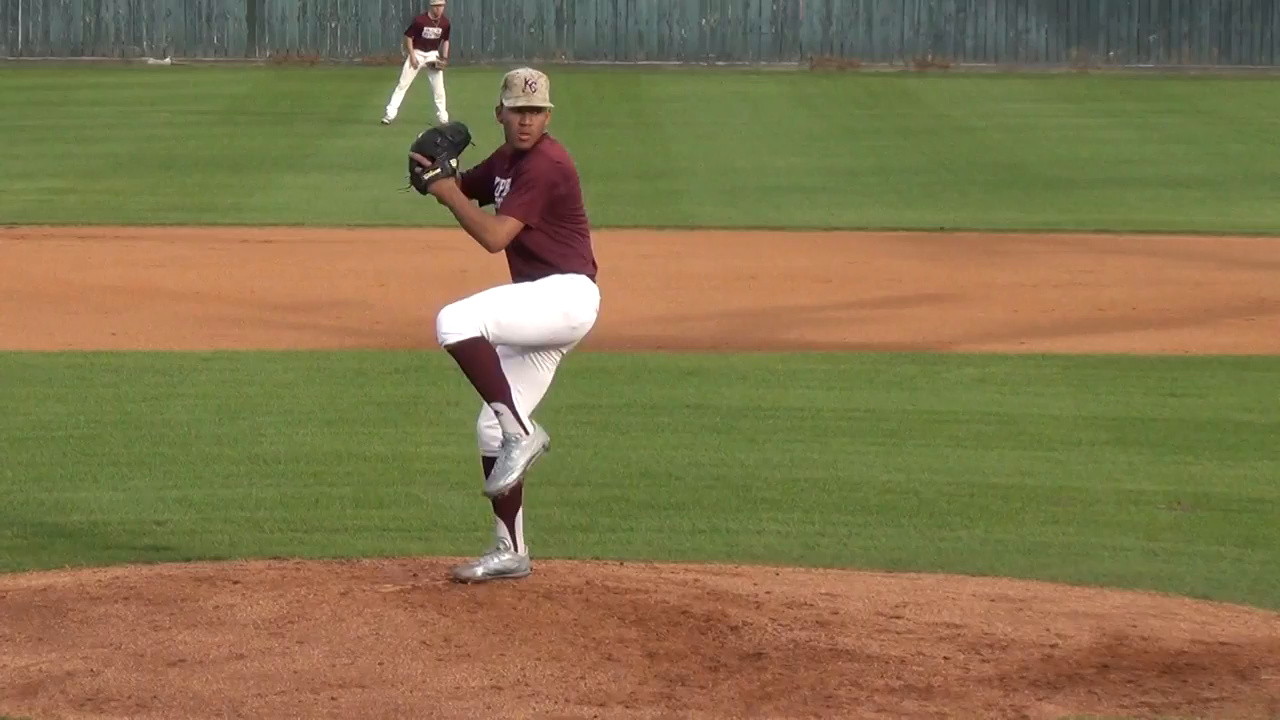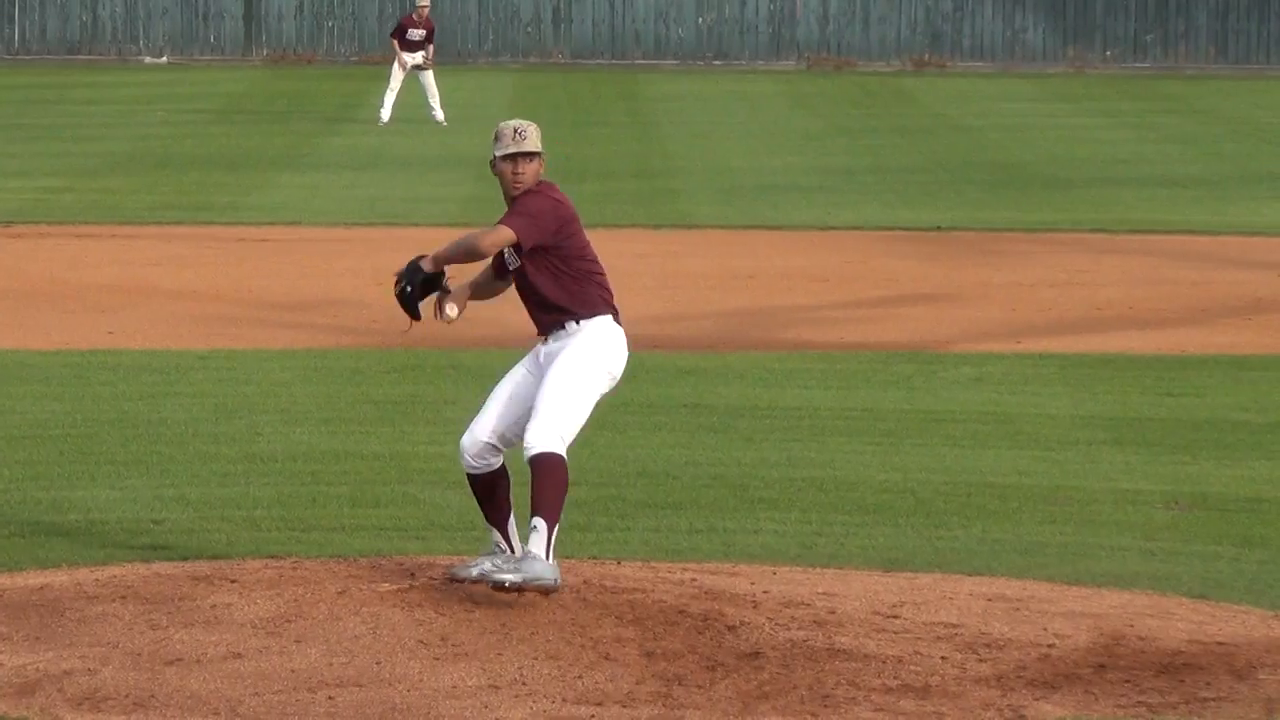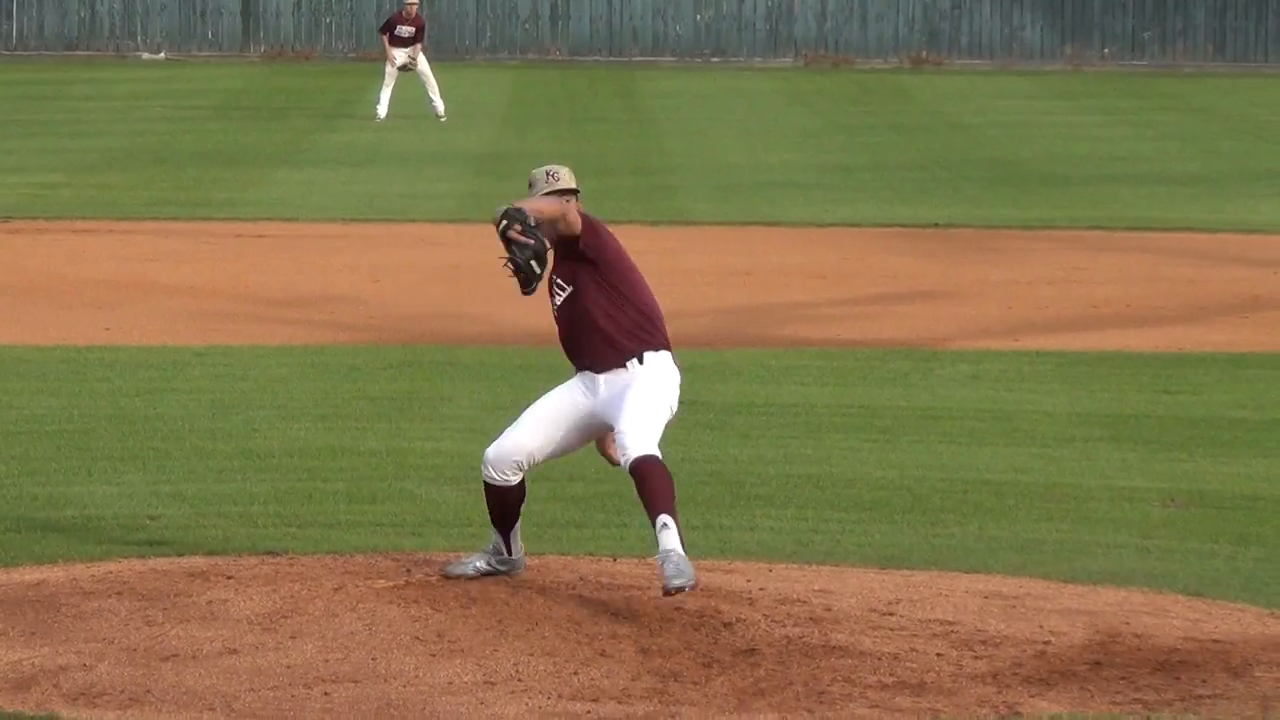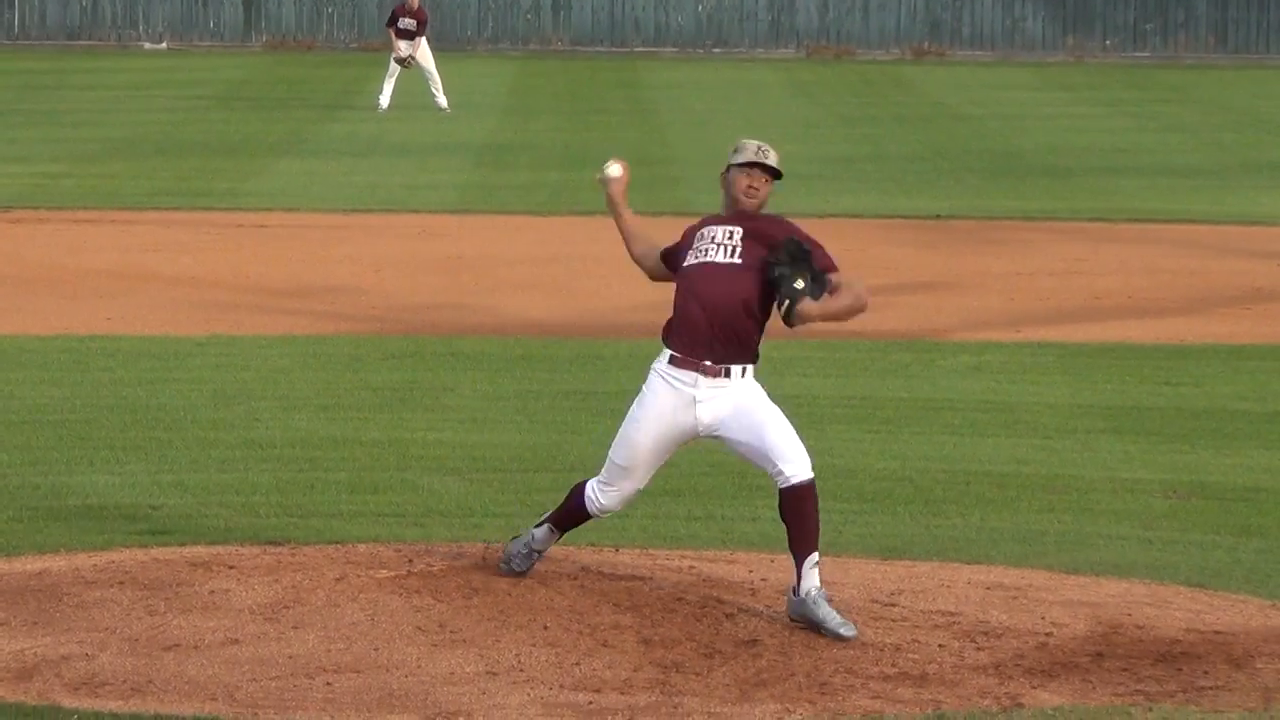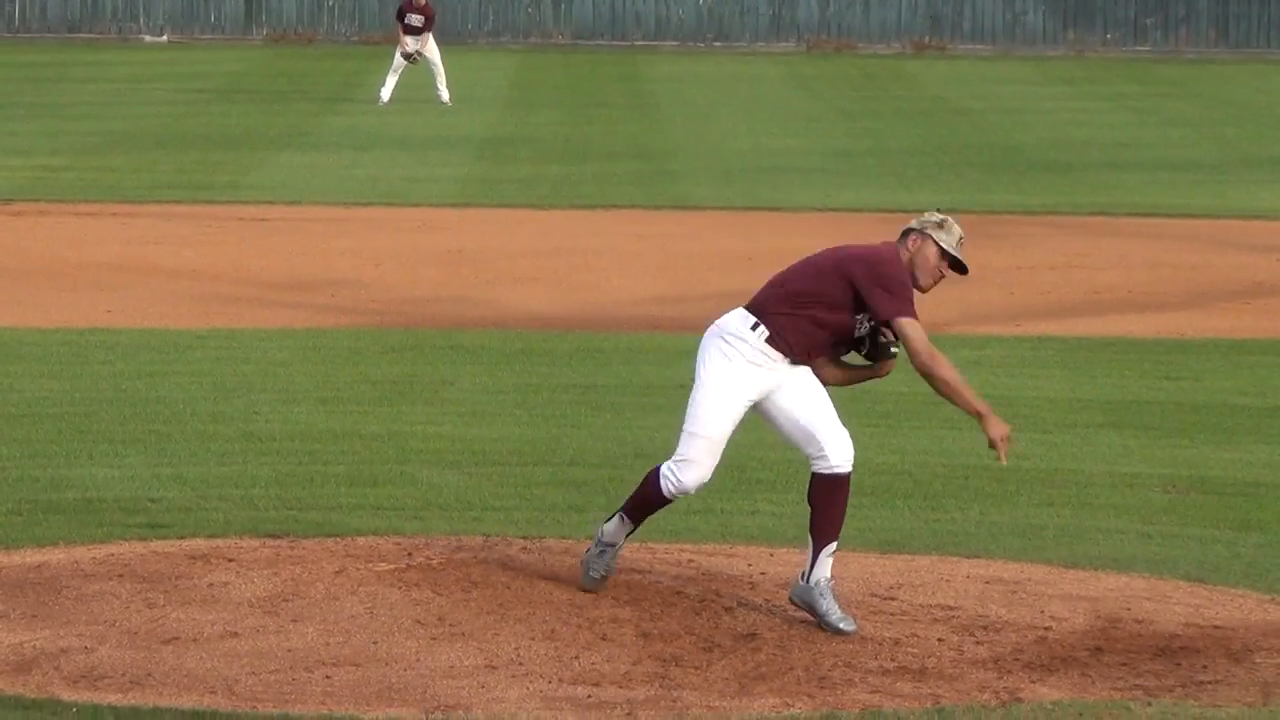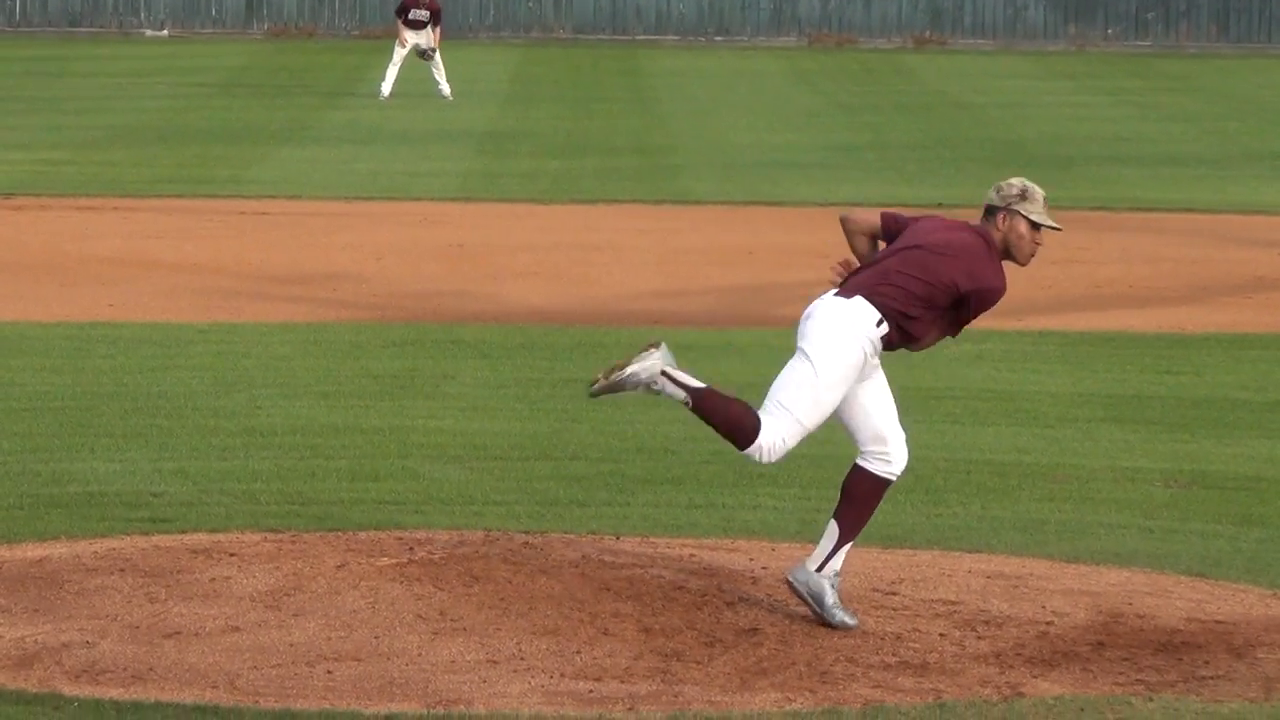
dt=0.2s
person 1, frame 1
left shoulder: (546, 162)
right shoulder: (507, 157)
left elbow: (493, 237)
right elbow: (461, 194)
left wrist: (446, 194)
right wrist: (437, 177)
left hip: (564, 295)
right hip: (540, 303)
left knee: (452, 322)
right knee: (495, 424)
left ankle: (520, 433)
right ankle: (509, 551)
person 1, frame 2
left shoulder: (544, 202)
right shoulder: (510, 233)
left elbow: (485, 242)
right elbow: (491, 281)
left wrist: (437, 255)
right wrist: (453, 293)
left hip: (592, 340)
right hip: (552, 347)
left knee: (542, 441)
right knee: (475, 446)
left ankle: (539, 556)
right ankle: (505, 547)
person 1, frame 3
left shoulder: (582, 237)
right shoulder: (560, 272)
left elbow: (558, 215)
left wrist: (519, 216)
right wrist: (600, 426)
left hip: (647, 376)
right hip: (589, 383)
left knee: (637, 447)
right knee: (502, 458)
left ankle: (671, 553)
right ankle: (506, 551)
person 1, frame 4
left shoulder: (782, 235)
right shoulder: (702, 231)
left elbow: (856, 295)
right elbow: (655, 265)
left wrist: (807, 307)
right wrist: (619, 207)
left hip: (738, 391)
right hip: (678, 382)
left knee: (795, 465)
right knee: (611, 492)
left ankle: (808, 594)
right ankle: (544, 532)
person 1, frame 5
left shoulder: (878, 291)
right shoulder: (884, 266)
left elbow: (824, 374)
right elbow: (921, 353)
left wrist: (872, 365)
right wrist: (985, 414)
left hip: (782, 363)
right hip: (740, 346)
left knee: (835, 454)
right knee: (689, 472)
left ankle: (815, 582)
right ankle: (616, 529)
person 1, frame 6
left shoulder: (933, 227)
right shoulder: (991, 278)
left elbow: (858, 223)
right elbow: (921, 338)
left hip: (841, 320)
right hip: (835, 333)
left knee: (888, 453)
right knee: (761, 439)
left ankle: (819, 572)
right ankle: (660, 373)
